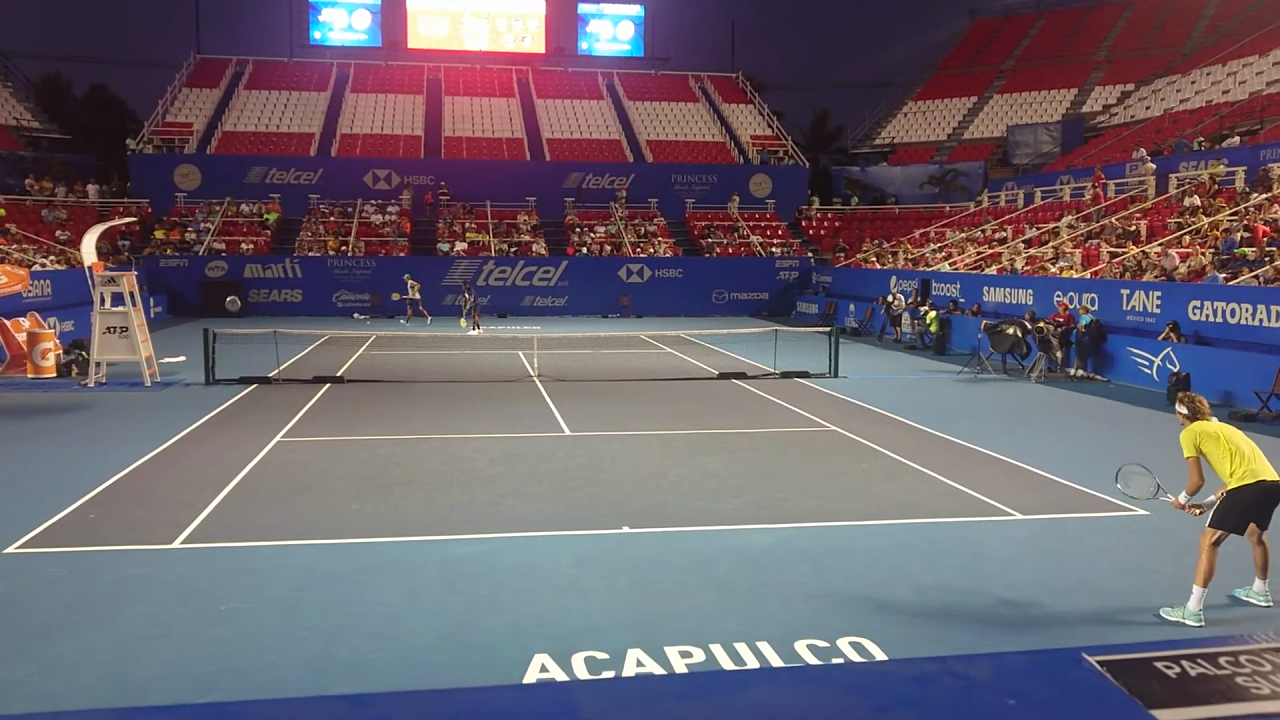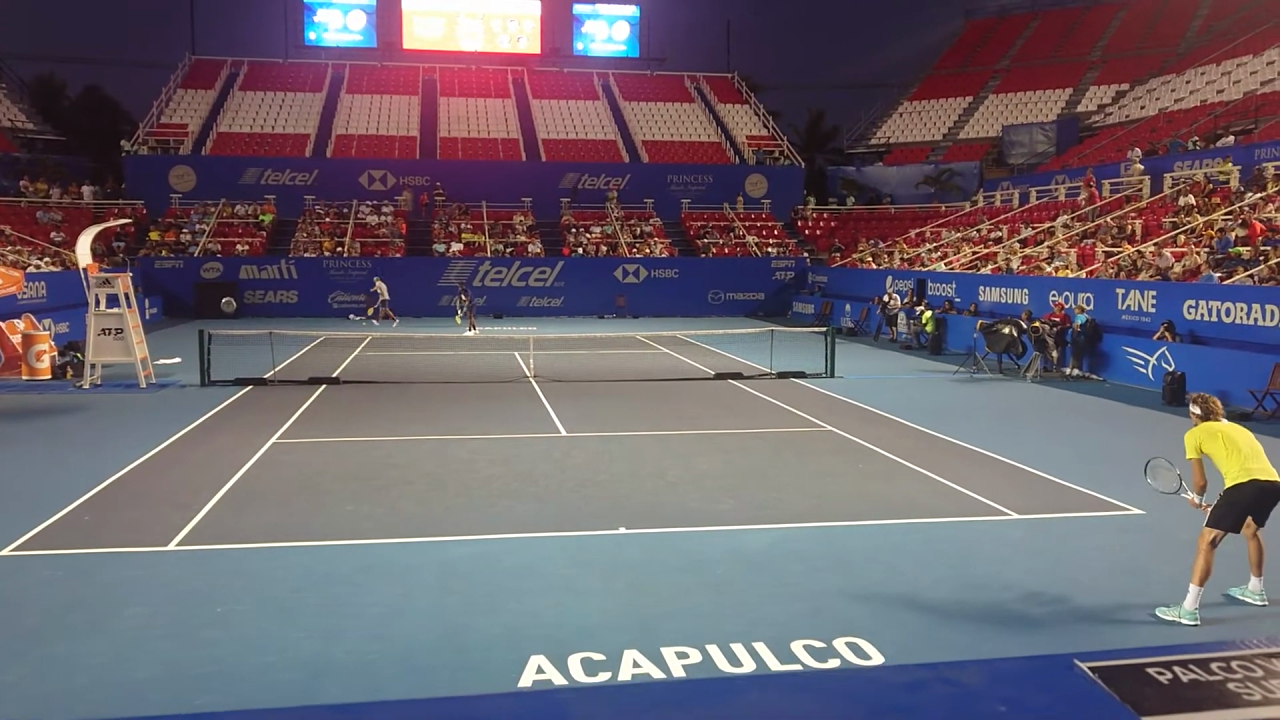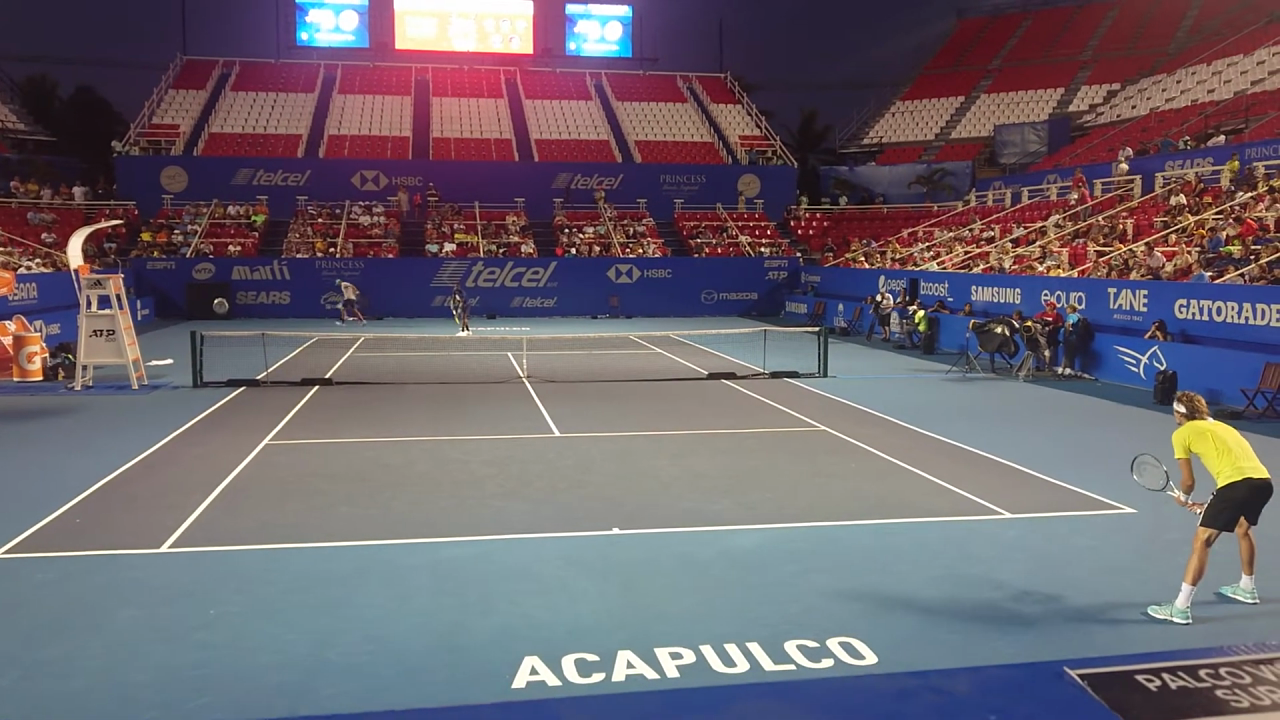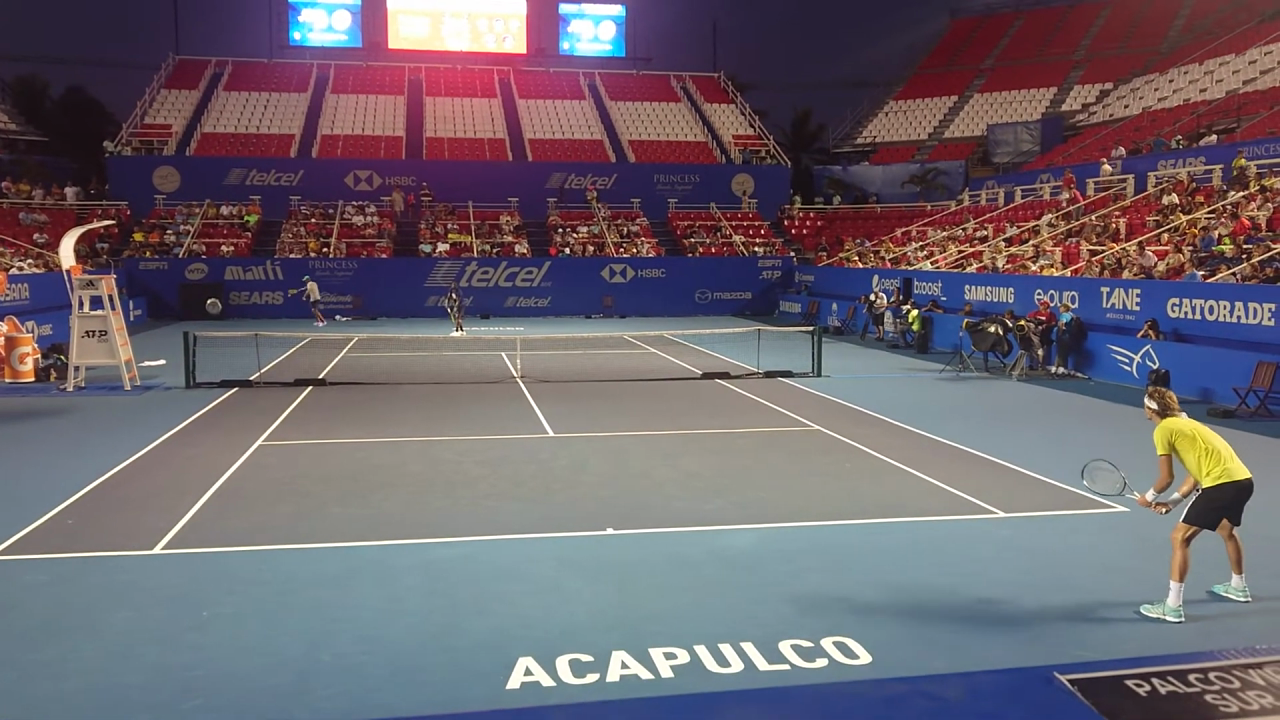
dt=0.4s
person 1, frame 1
left shoulder: (1189, 433)
right shoulder: (1223, 428)
left elbow: (1197, 480)
left wrist: (1182, 500)
right wrist: (1205, 505)
left hip: (1248, 486)
left knee: (1209, 542)
right knee: (1256, 534)
left ankle: (1193, 610)
right ankle: (1260, 591)
person 1, frame 2
left shoulder: (1194, 434)
right shoulder: (1238, 429)
left elbow: (1200, 481)
left wrist: (1197, 500)
right wrist: (1225, 506)
left hip: (1244, 486)
left knee: (1207, 542)
right knee: (1251, 530)
left ankle: (1189, 609)
right ankle: (1256, 590)
person 1, frame 3
left shoulder: (1182, 433)
right shoulder: (1222, 427)
left elbow: (1188, 481)
left wrist: (1184, 498)
right wrist: (1211, 504)
left hip: (1238, 484)
right hip: (1263, 481)
left knee: (1202, 542)
right knee: (1242, 528)
left ankle: (1181, 608)
right ankle: (1247, 588)
person 1, frame 4
left shoulder: (1163, 430)
right shoulder: (1188, 424)
left elbow: (1166, 478)
left wrist: (1149, 497)
right wrist: (1171, 502)
left hip: (1222, 484)
right hip: (1243, 480)
left knee: (1180, 538)
right knee: (1226, 530)
left ankle: (1173, 606)
right ankle: (1238, 587)
